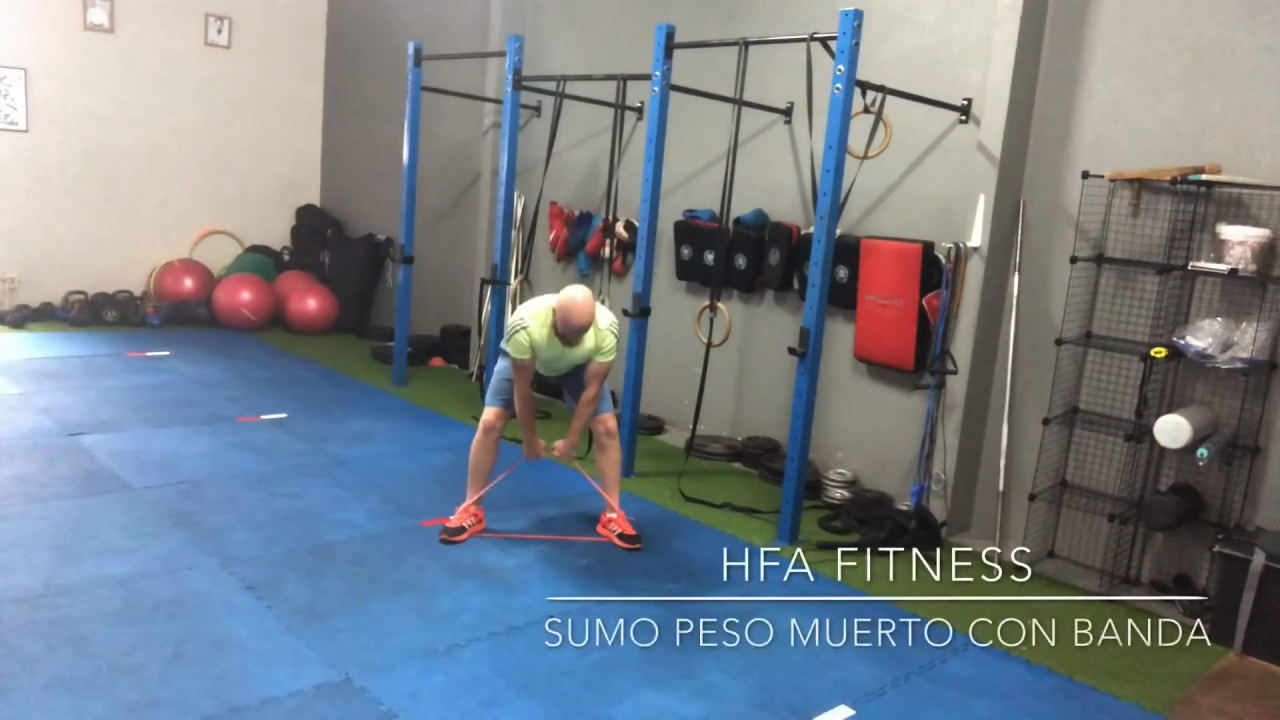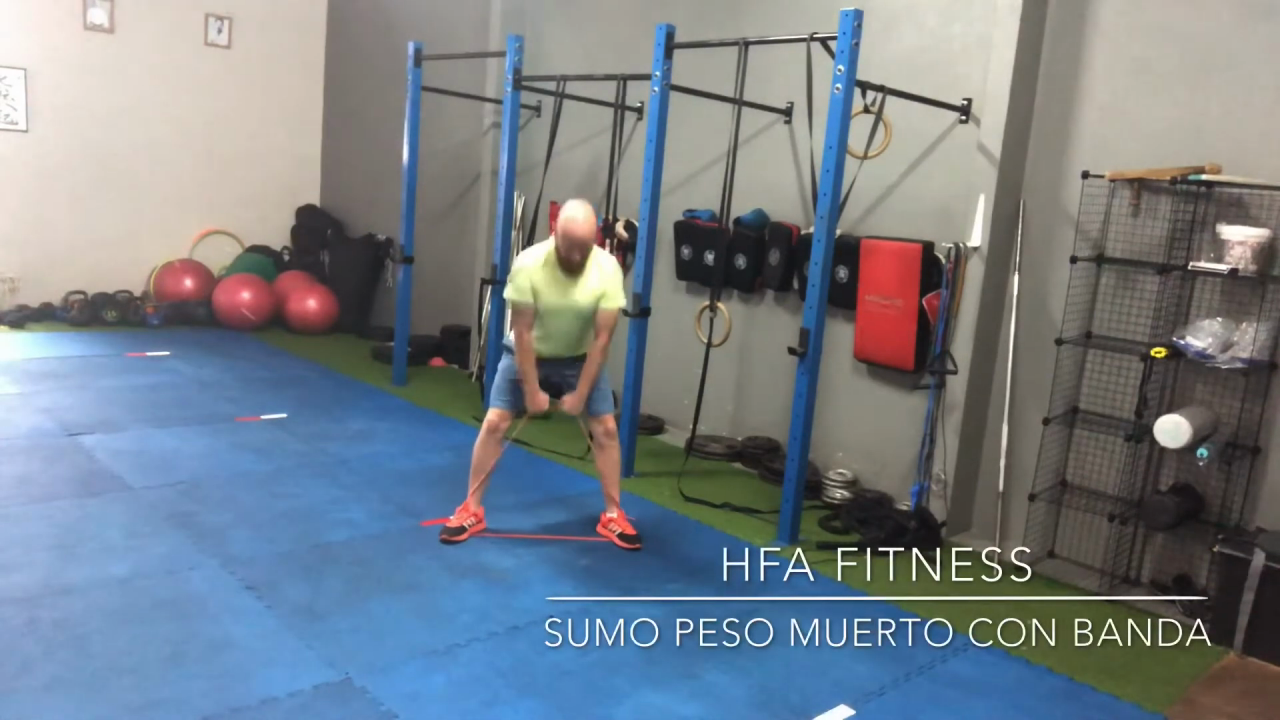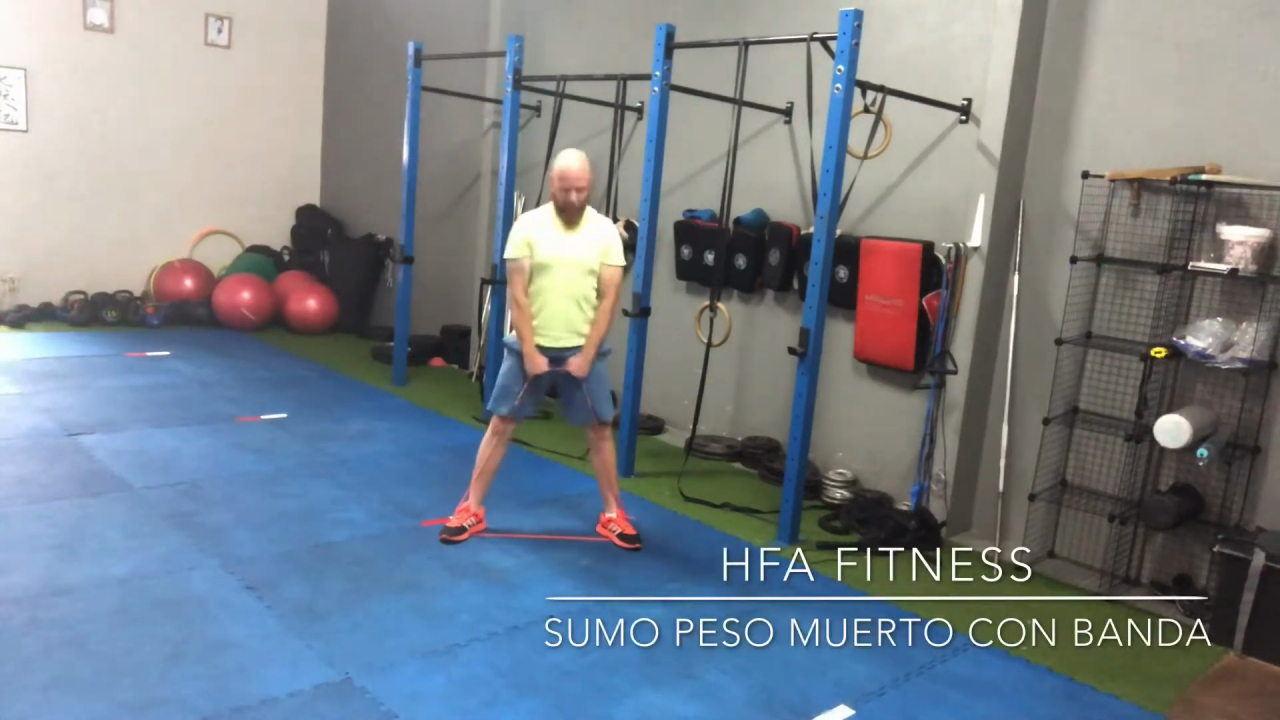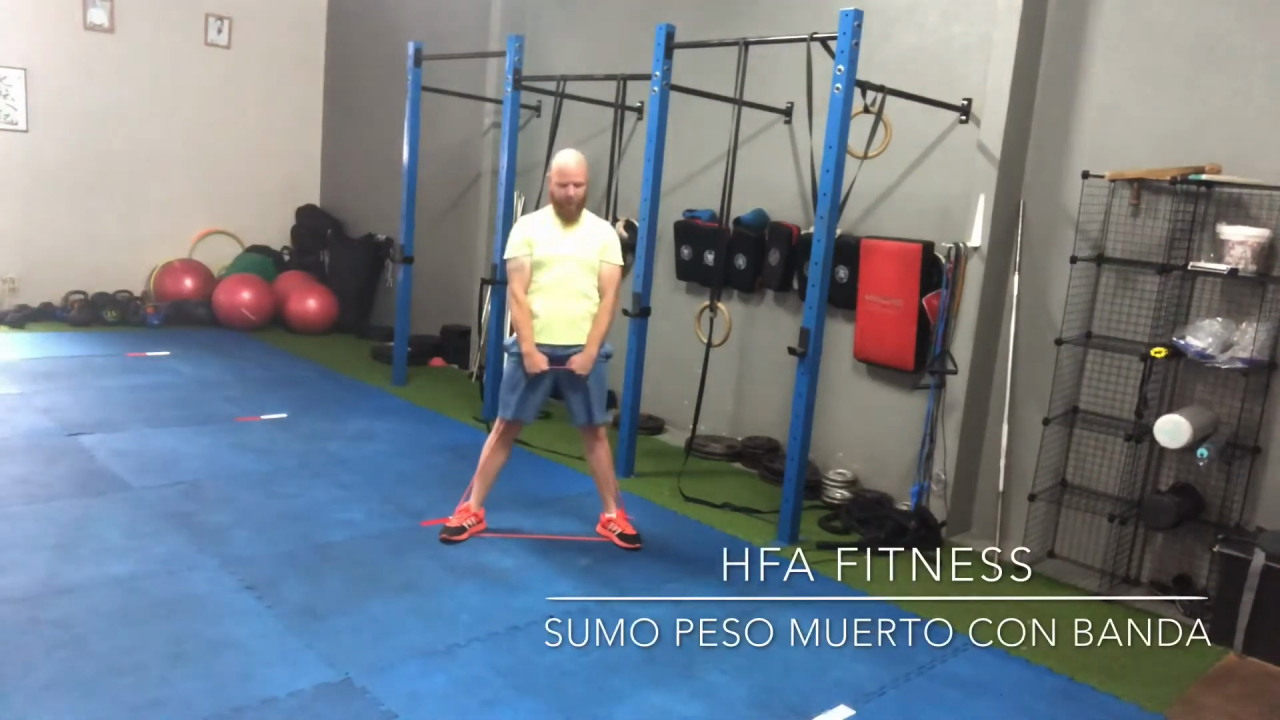
dt=0.4s
person 1, frame 1
left shoulder: (606, 327)
right shoulder: (525, 323)
left elbow: (592, 389)
right elbow: (523, 387)
left wrist: (571, 440)
right wrist: (531, 439)
left hip: (577, 366)
right hip: (521, 359)
left knee: (607, 427)
right knee: (490, 422)
left ankle: (613, 515)
right ankle: (471, 510)
person 1, frame 2
left shoulder: (608, 270)
right shoulder: (528, 264)
left elbow: (602, 339)
right elbow: (523, 334)
left wrist: (580, 394)
right wrist: (531, 390)
left hip: (579, 356)
right hip: (527, 351)
left knee: (606, 429)
right knee: (495, 423)
left ankle: (613, 515)
right ankle: (471, 510)
person 1, frame 3
left shoulder: (605, 231)
right shoulder: (528, 225)
left elbow: (608, 299)
right elbow: (517, 295)
left wrist: (587, 355)
right wrist: (530, 353)
left hip: (583, 349)
right hip: (530, 346)
left knee: (601, 430)
right knee: (500, 426)
left ankle: (613, 515)
right ankle: (472, 510)
person 1, frame 4
left shoulder: (603, 232)
right shoulder: (528, 227)
left elbow: (608, 297)
right elbow: (517, 293)
left wrist: (589, 352)
right wrist: (529, 349)
left hip: (584, 350)
right hip: (534, 347)
left knee: (595, 432)
right knee: (506, 427)
left ankle: (612, 515)
right ankle: (472, 510)
